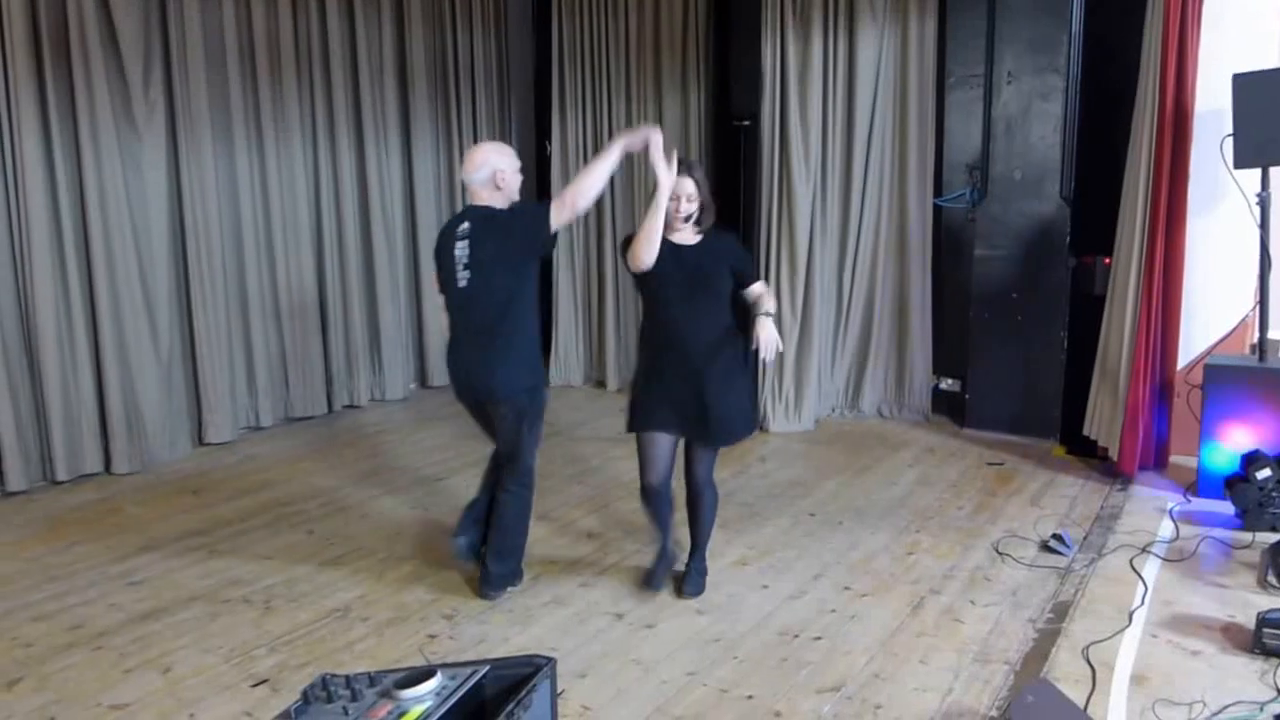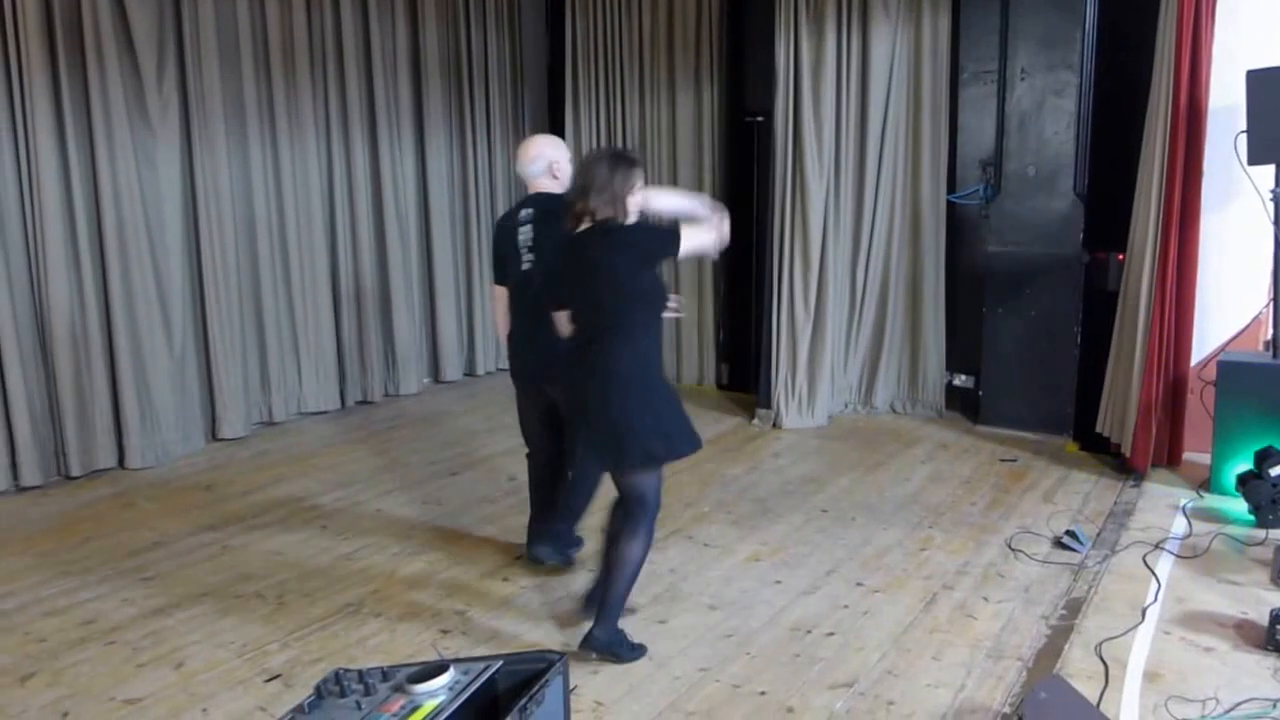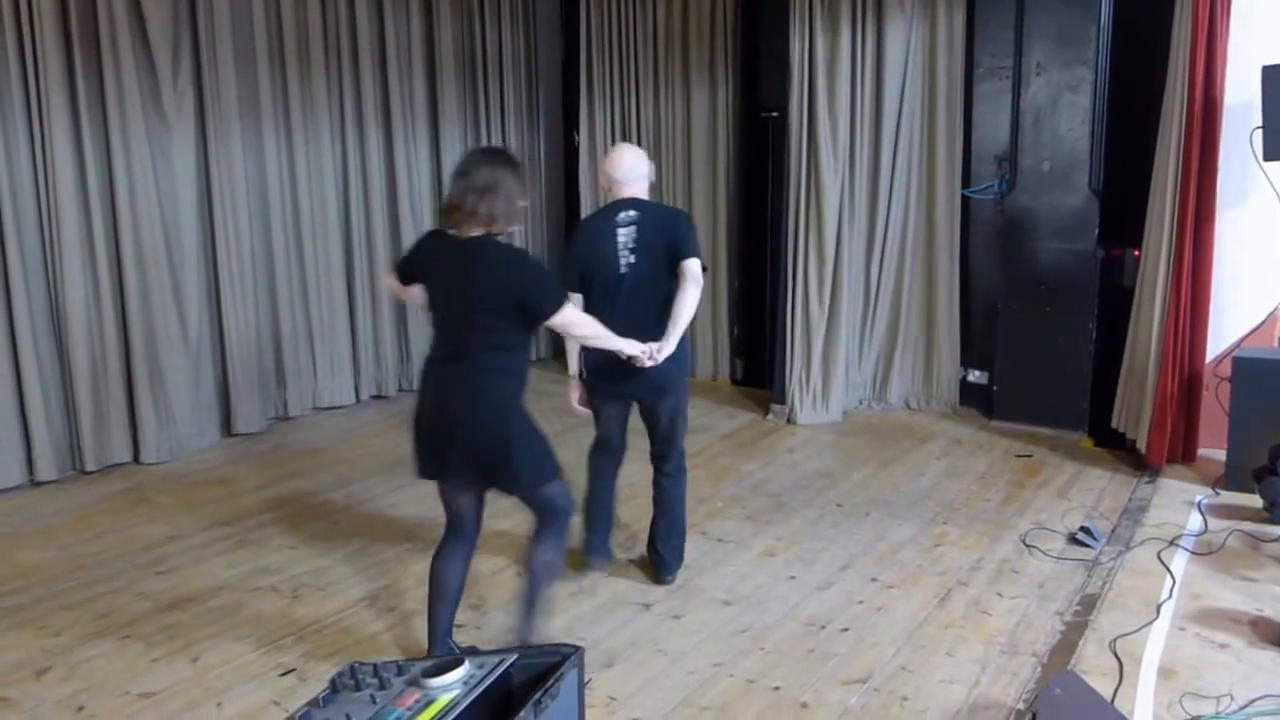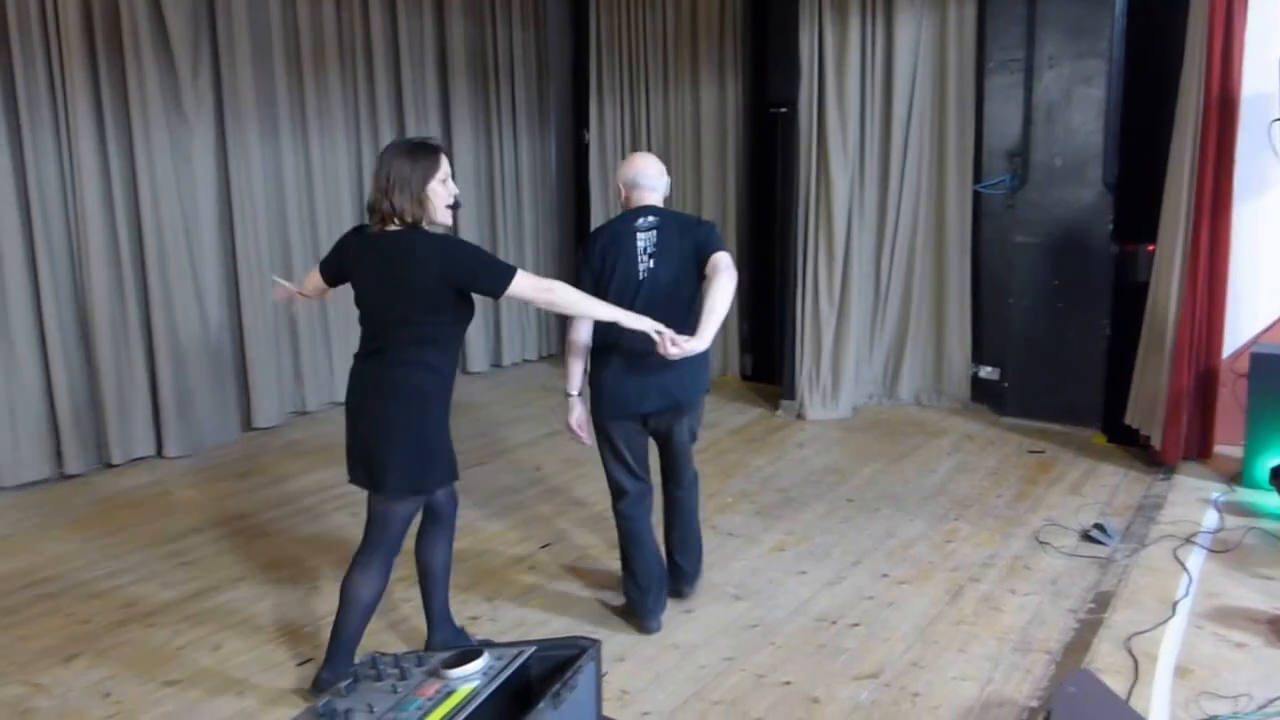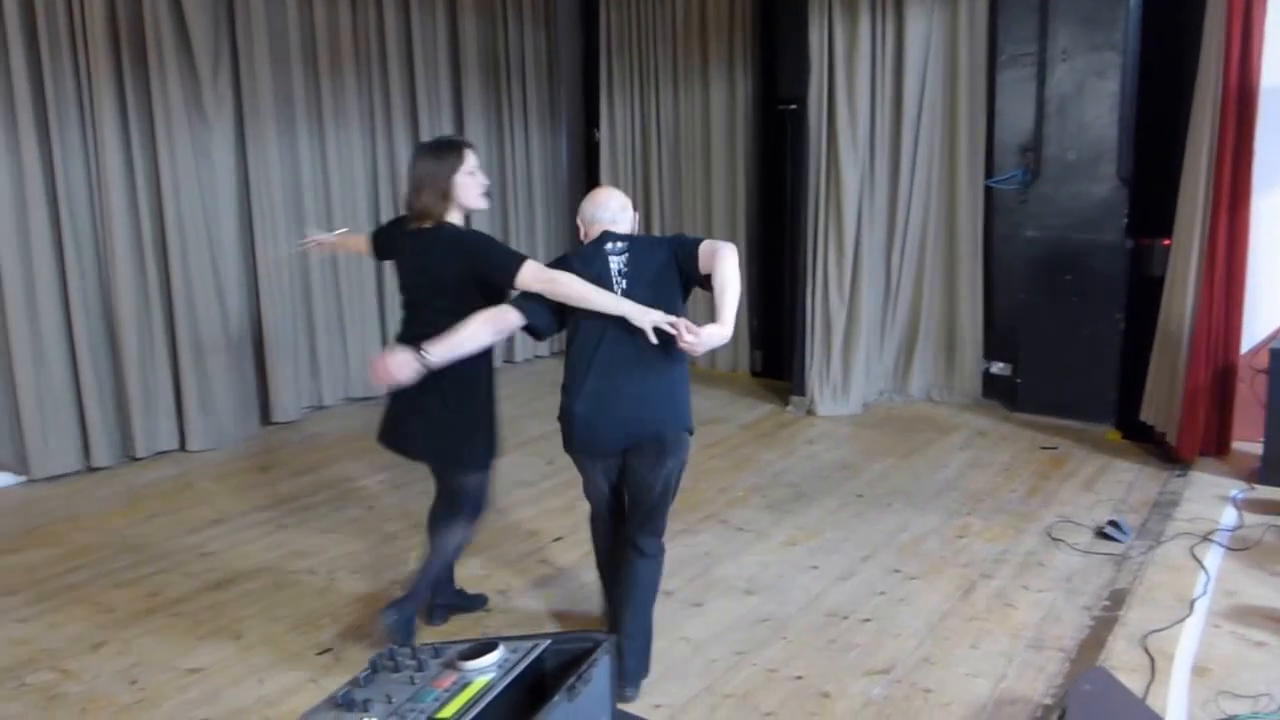
dt=0.5s
person 1, frame 1
left shoulder: (723, 245)
right shoulder: (645, 240)
left elbow: (760, 292)
right elbow: (641, 262)
left wrist: (764, 317)
right wrist: (659, 179)
left hip: (716, 376)
right hip: (660, 377)
left knee: (699, 474)
right knee: (654, 481)
left ankle: (697, 559)
right ankle: (664, 548)
person 1, frame 2
left shoulder: (570, 251)
right shoulder: (628, 240)
left elbow: (566, 326)
right elbow: (714, 230)
right wrist: (707, 209)
left hip: (591, 386)
right hip: (627, 389)
left knee: (635, 491)
right knee: (644, 507)
left ankle: (601, 590)
right ankle: (604, 632)
person 1, frame 3
left shoulder: (434, 247)
right shoulder: (510, 265)
left elbow: (397, 285)
right elbow: (575, 326)
right wrist: (626, 345)
left hip: (441, 404)
right hip: (489, 409)
left knee: (461, 527)
right knee: (555, 510)
left ankle: (438, 646)
right ankle: (528, 633)
person 1, frame 4
left shoulder: (360, 243)
right shoulder: (445, 255)
left elbow: (313, 283)
right elbow: (540, 291)
left wrist: (297, 290)
right wrist: (626, 317)
left hip: (374, 397)
right hip: (408, 408)
left knee: (441, 505)
right knee: (383, 540)
left ankle: (443, 635)
right ankle: (335, 667)
person 1, frame 5
left shoulder: (404, 234)
right shoulder: (469, 249)
left elbow: (361, 241)
right elbow: (548, 282)
left wrist: (329, 240)
right wrist: (631, 309)
left hip: (419, 381)
right hip: (458, 387)
left knee: (452, 491)
right knee: (468, 503)
left ankle: (440, 595)
right ankle: (406, 608)
person 2, frame 1
left shoulder: (449, 233)
right shoulder: (509, 227)
right elbow: (575, 202)
right wrist: (622, 144)
left hip: (466, 374)
right hip: (514, 376)
left knee: (504, 457)
right knee: (516, 473)
left ankle: (471, 533)
right ankle: (498, 573)
person 2, frame 2
left shoulder: (510, 222)
right shoulder: (569, 211)
left elbow: (502, 300)
left hip: (527, 358)
right hip: (568, 357)
left knee: (543, 452)
left ankle: (546, 538)
right ankle: (554, 539)
person 2, frame 3
left shoulder: (586, 232)
right shoulder: (675, 222)
left elbow: (573, 310)
right elbow: (691, 280)
left wrist: (575, 374)
right wrist: (670, 343)
left hip: (605, 367)
right hip: (664, 368)
left knee: (605, 453)
right knee: (669, 462)
left ankle: (596, 546)
right ankle: (666, 560)
person 2, frame 4
left shoulder: (602, 240)
right shoulder: (698, 232)
left elbow: (582, 323)
right elbow: (725, 274)
left wrist: (573, 395)
right wrist: (702, 338)
left hip: (616, 390)
right hip: (679, 386)
left knee: (631, 496)
right knee: (680, 478)
left ankle: (646, 605)
right ankle: (684, 574)
person 2, frame 5
left shoulder: (567, 268)
right shoulder: (670, 251)
left elbow: (502, 320)
right elbow: (722, 253)
left wrist: (423, 358)
right wrist: (722, 326)
left hip: (591, 421)
right hip: (661, 420)
left knee: (607, 521)
right knee: (644, 539)
left ankle: (622, 612)
right ankle: (627, 668)
